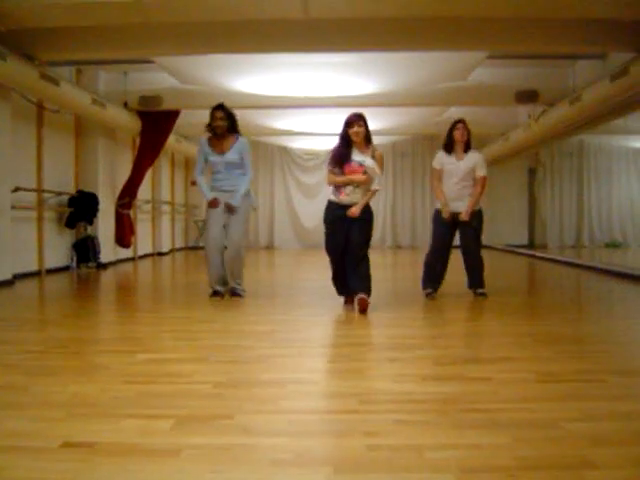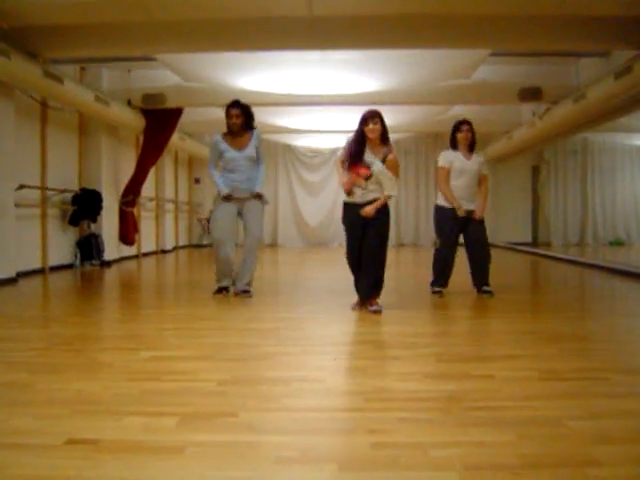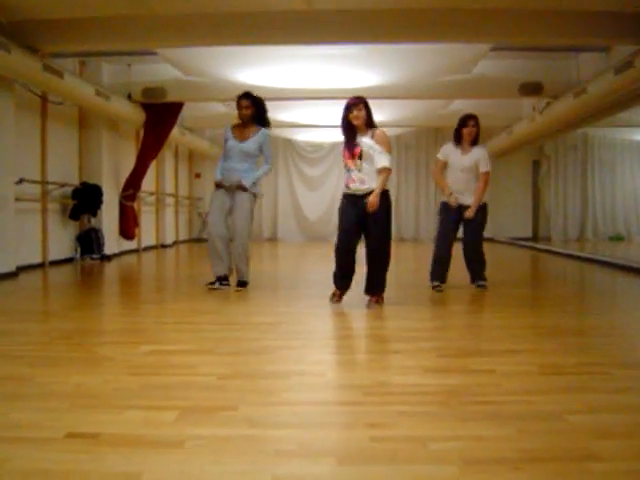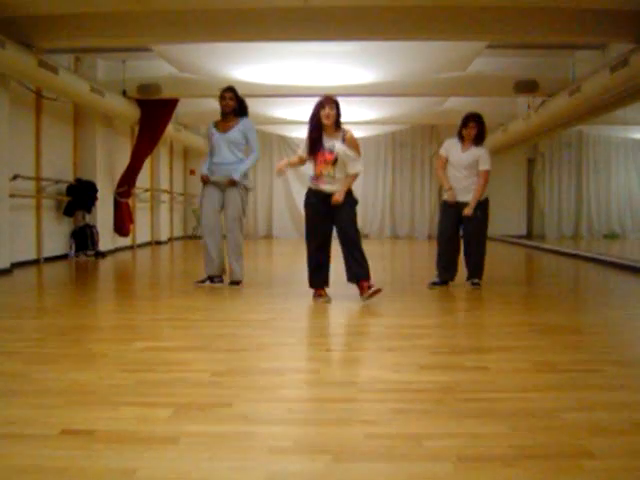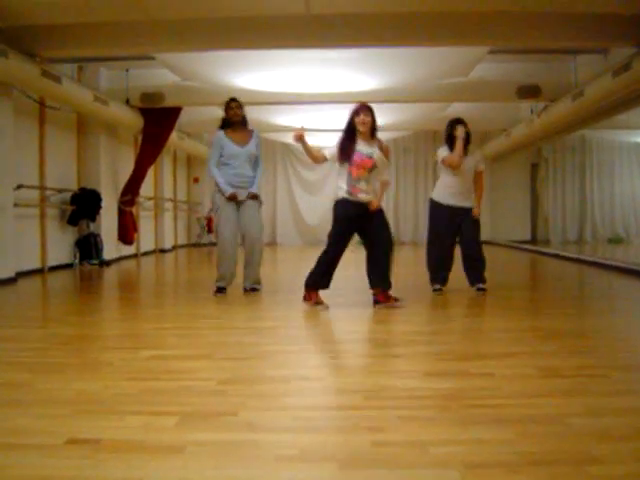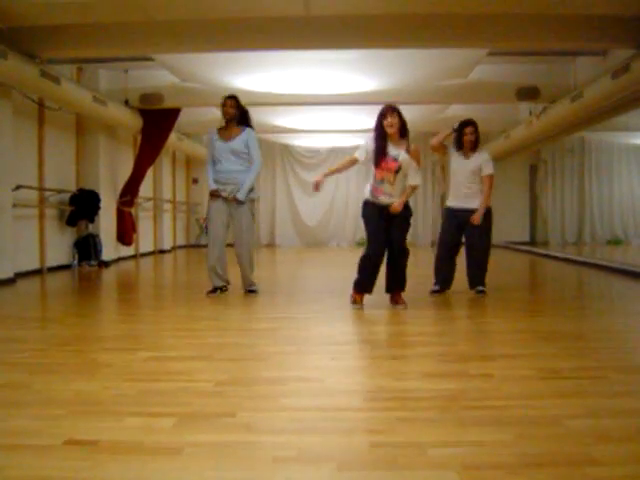
dt=0.7s
person 1, frame 1
left shoulder: (375, 154)
right shoulder: (339, 152)
left elbow: (376, 185)
right elbow: (331, 179)
left wrist: (360, 206)
right wrist: (353, 178)
left hip: (360, 209)
right hip: (335, 209)
left knee: (358, 252)
right knee: (336, 252)
left ankle: (361, 293)
right ankle: (347, 293)
person 1, frame 2
left shoulder: (388, 157)
right shoulder: (354, 146)
left elbow: (390, 190)
right elbow: (340, 163)
left wrist: (374, 207)
right wrist: (343, 178)
left hip: (375, 208)
right hip: (351, 207)
left knee: (374, 252)
right knee: (354, 253)
left ankle: (370, 297)
right ankle: (363, 294)
person 1, frame 3
left shoulder: (377, 135)
right shoulder: (348, 139)
left elbow: (385, 167)
left wrist: (376, 193)
right wrist: (343, 196)
left hip: (374, 197)
right hip: (350, 199)
left knee: (377, 246)
right knee: (345, 243)
left ankle: (375, 292)
right ankle: (340, 287)
person 1, frame 4
left shoulder: (347, 137)
right shoulder: (313, 136)
left elbow: (355, 169)
right elbow: (302, 158)
left wrist: (342, 191)
right wrist: (286, 162)
left hip: (341, 196)
right hip: (316, 196)
left knee: (350, 237)
right knee: (317, 242)
left ankle: (363, 283)
right ankle: (319, 287)
person 1, frame 5
left shoulder: (381, 147)
right shoulder: (346, 143)
left elbow: (385, 178)
right elbow: (319, 158)
left wrist: (379, 198)
right wrist: (303, 142)
left hip: (371, 207)
right hip: (347, 205)
left knee: (384, 246)
right knee: (334, 248)
left ankle: (380, 293)
right ankle: (312, 291)
person 1, frame 6
left shoulder: (410, 150)
right shoulder: (373, 144)
left elbow: (414, 182)
right elbow: (351, 161)
left wrist: (401, 201)
right wrist: (324, 175)
left hip: (398, 207)
right hip: (373, 206)
left knee: (398, 250)
right knee: (375, 249)
left ankle: (396, 293)
right ankle: (359, 292)
person 2, frame 1
left shoulder: (241, 142)
right shoulder: (205, 143)
left elbow: (249, 172)
right elbow: (199, 173)
left wrist: (237, 199)
right wrist: (209, 195)
left hip: (238, 197)
right hip: (217, 197)
left knee: (236, 241)
right knee: (213, 240)
left ankle: (235, 285)
right ankle: (218, 286)
person 2, frame 2
left shoulder: (254, 136)
right shoulder: (218, 141)
right elbow: (212, 168)
left wrist: (259, 187)
right wrist: (222, 189)
left hip: (252, 195)
right hip: (228, 195)
left knee: (254, 236)
right knee: (220, 236)
left ankle: (243, 284)
right ankle: (224, 282)
person 2, frame 3
left shoulder: (262, 133)
right shoulder: (229, 130)
left elbow: (267, 164)
left wrist: (248, 181)
right wrist: (217, 175)
left hip: (245, 188)
right hip: (224, 186)
left knee: (240, 230)
right knee: (214, 227)
left ankle: (242, 278)
right ankle: (222, 275)
person 2, frame 4
left shoulder: (245, 123)
right shoulder: (213, 127)
left elbow: (255, 152)
left wrist: (238, 174)
right wrist: (204, 170)
left hip: (235, 181)
right hip: (213, 180)
left knee: (233, 225)
right knee: (208, 223)
left ankle: (236, 275)
right ankle: (215, 273)
person 2, frame 5
left shoulder: (254, 136)
right shoulder: (220, 135)
left elbow: (259, 165)
right elbow: (212, 165)
left wrist: (255, 188)
right wrist: (225, 188)
left hip: (248, 193)
right hip: (226, 192)
left knee: (254, 237)
right knee: (226, 239)
left ankle: (252, 282)
right ankle: (222, 282)
person 2, frame 6
left shoulder: (248, 133)
right shoulder: (215, 134)
left elbow: (257, 163)
right elbow: (210, 163)
left wrist: (243, 192)
right wrist: (211, 185)
left hip: (241, 190)
right hip: (218, 190)
left knee: (243, 239)
right knee: (215, 237)
left ankle: (249, 284)
right ankle: (219, 282)
person 3, frame 1
left shoulder: (476, 157)
right shoulder: (442, 156)
left elbow: (480, 186)
right elbow: (436, 182)
left wrist: (468, 210)
right wrist: (444, 205)
left hip: (470, 211)
right hip: (444, 211)
left knee: (471, 250)
right knee: (438, 249)
left ankle: (477, 286)
right ankle: (430, 285)
person 3, frame 2
left shoulder: (479, 158)
right shoulder: (447, 155)
left elbow: (483, 185)
right elbow: (442, 183)
left wrist: (481, 208)
right wrist: (456, 205)
left hip: (473, 210)
right hip: (447, 209)
left knee: (480, 247)
right knee: (446, 247)
left ankle: (482, 284)
right ankle: (438, 284)
person 3, frame 3
left shoulder: (481, 152)
right shoulder: (448, 148)
left elbow: (483, 182)
right elbow: (437, 173)
left wrist: (473, 208)
right wrist: (449, 194)
left hip: (474, 205)
right hip: (451, 204)
left knee: (472, 243)
right knee: (443, 240)
left ankle: (479, 278)
right ankle: (437, 279)
person 3, frame 4
left shoulder: (482, 151)
right shoulder: (449, 144)
left elbow: (483, 180)
right elbow: (440, 168)
left wrist: (472, 205)
right wrist: (448, 189)
left hip: (475, 202)
right hip: (451, 201)
left knee: (474, 241)
right knee: (445, 238)
left ankle: (475, 277)
right ankle: (443, 276)
person 3, frame 5
left shoulder: (475, 155)
right shoulder: (444, 152)
left elbow: (478, 182)
right elbow: (455, 163)
left wrist: (477, 205)
right wrist: (458, 137)
left hip: (466, 207)
right hip: (442, 205)
left knee: (472, 244)
right knee: (440, 245)
left ankle: (478, 280)
right ankle: (438, 281)
person 3, frame 6
left shoulder: (484, 156)
right shoulder: (452, 153)
left elbow: (487, 185)
right elbow: (433, 144)
left wrist: (481, 211)
right wrist: (451, 131)
left hip: (476, 209)
right hip: (453, 208)
left knee: (477, 248)
right knee: (445, 246)
left ankle: (478, 283)
right ankle: (440, 283)
